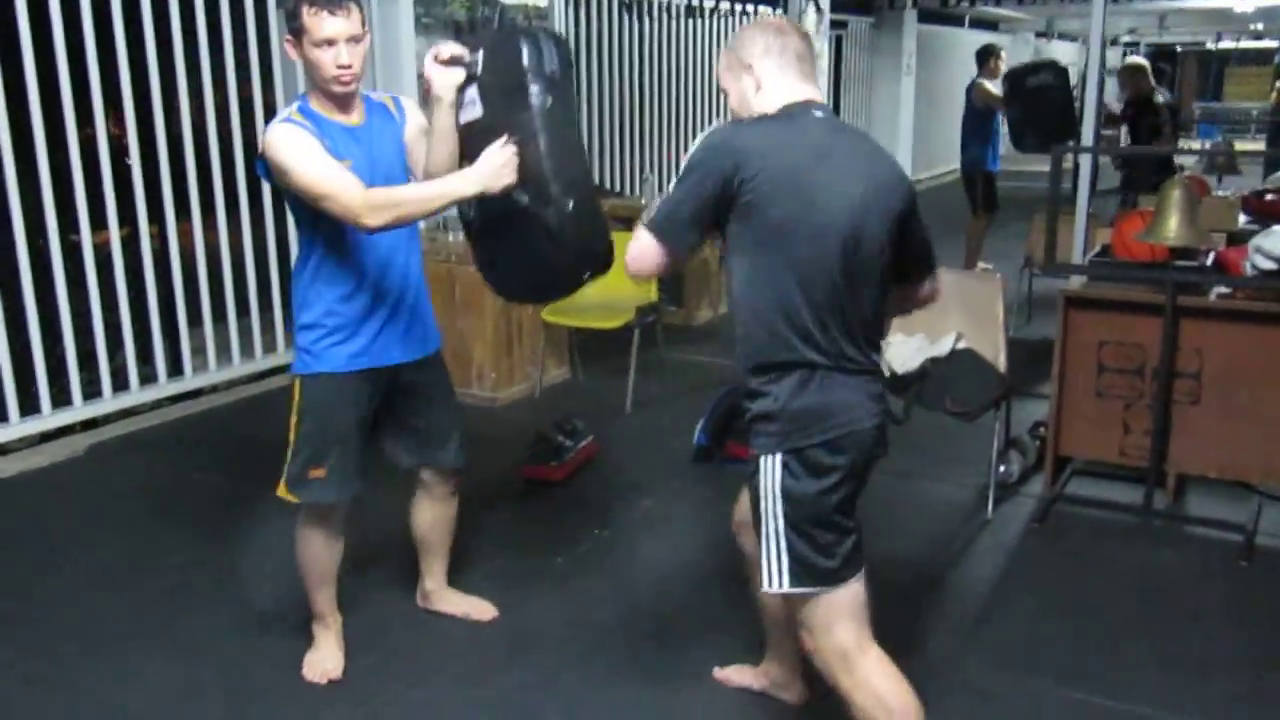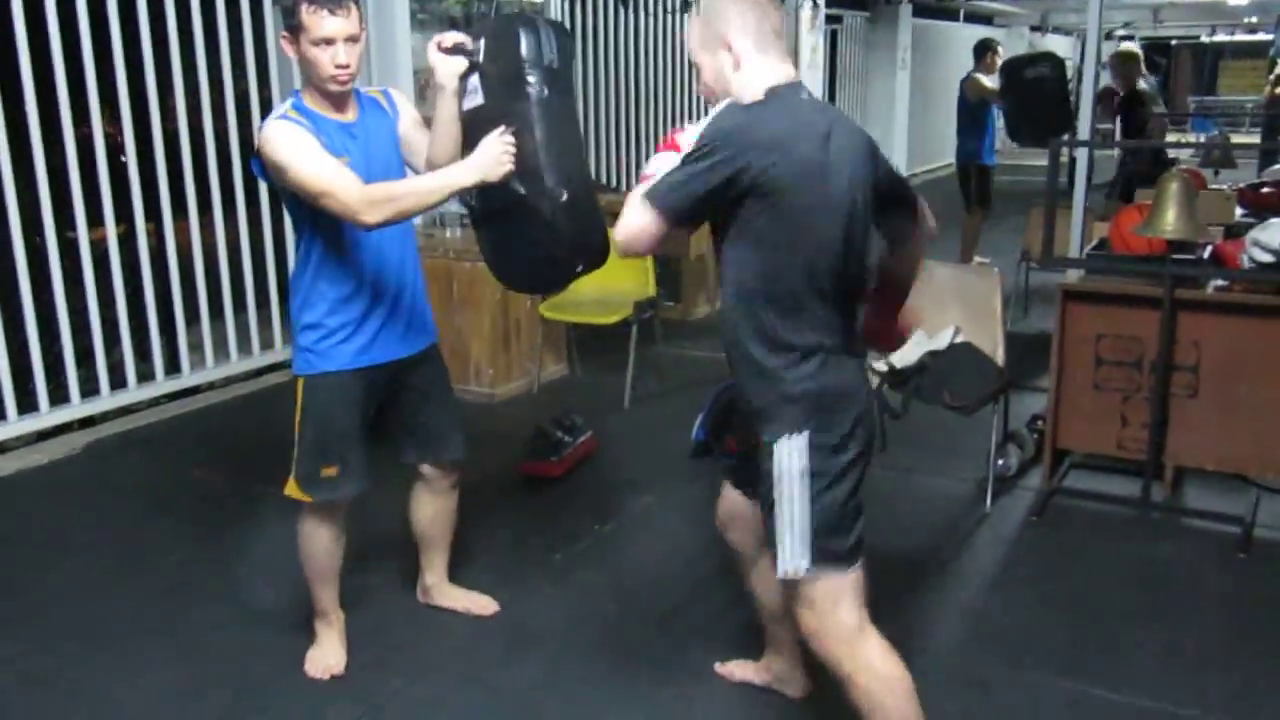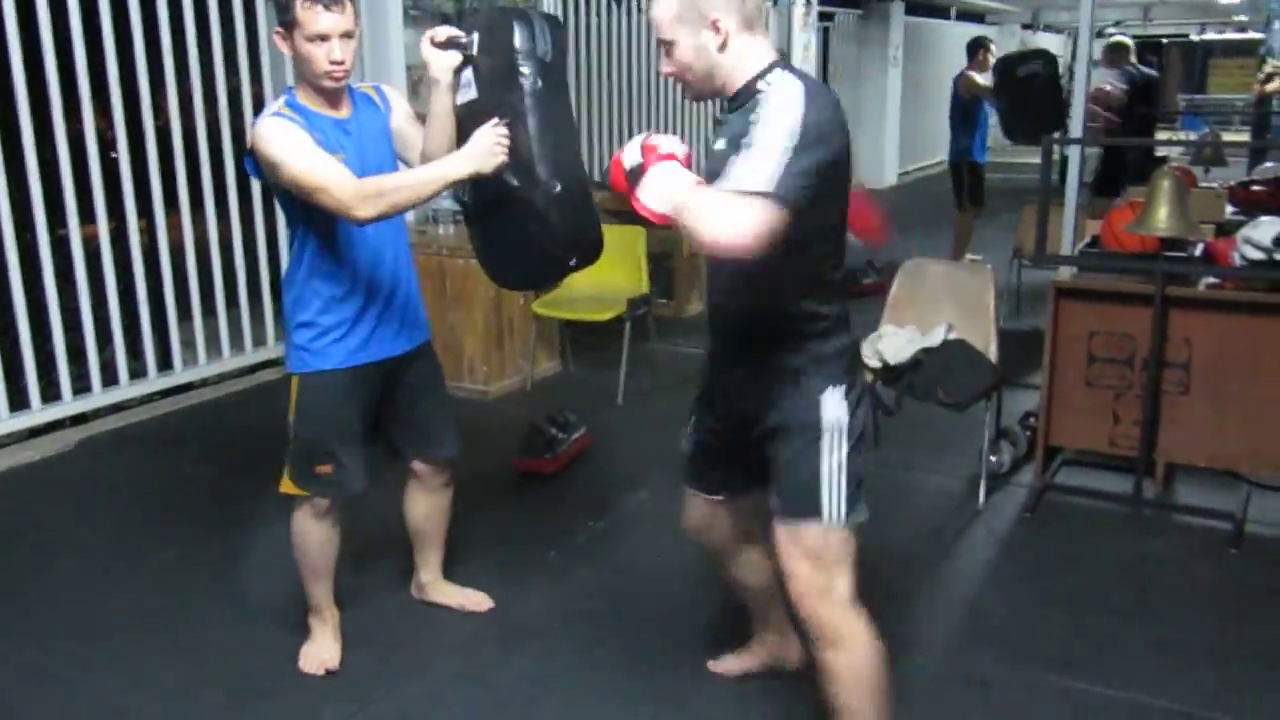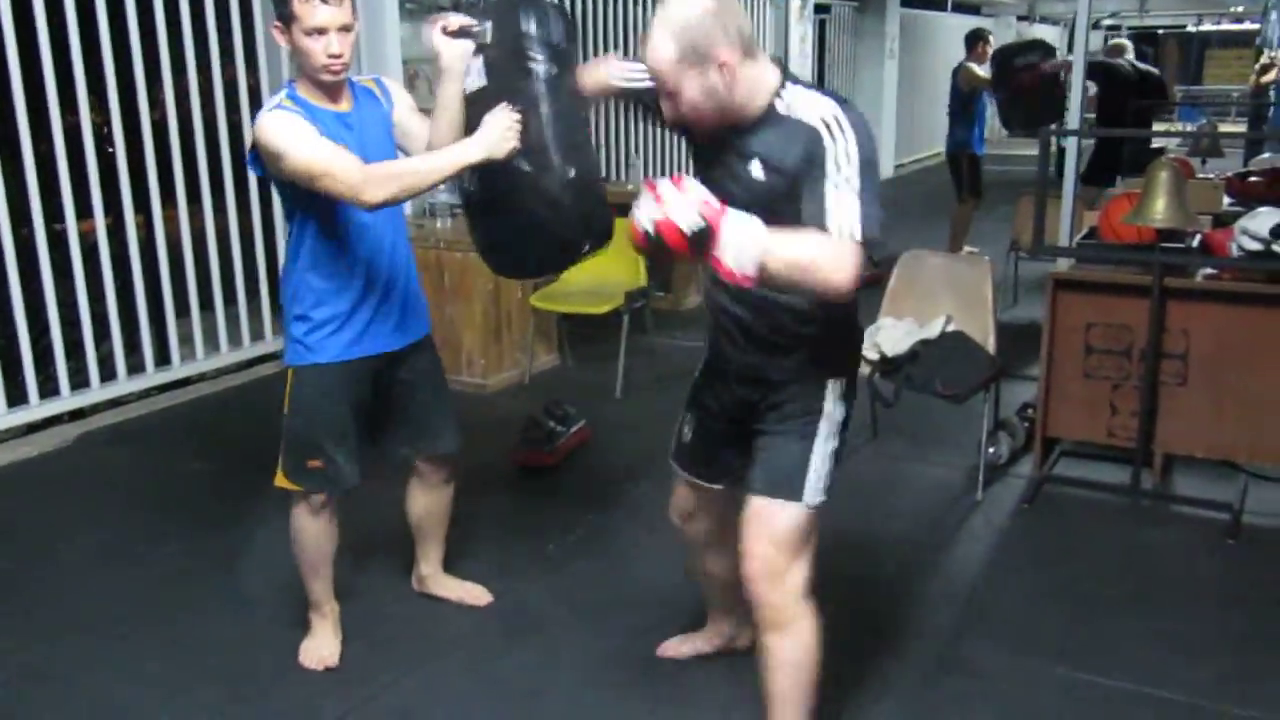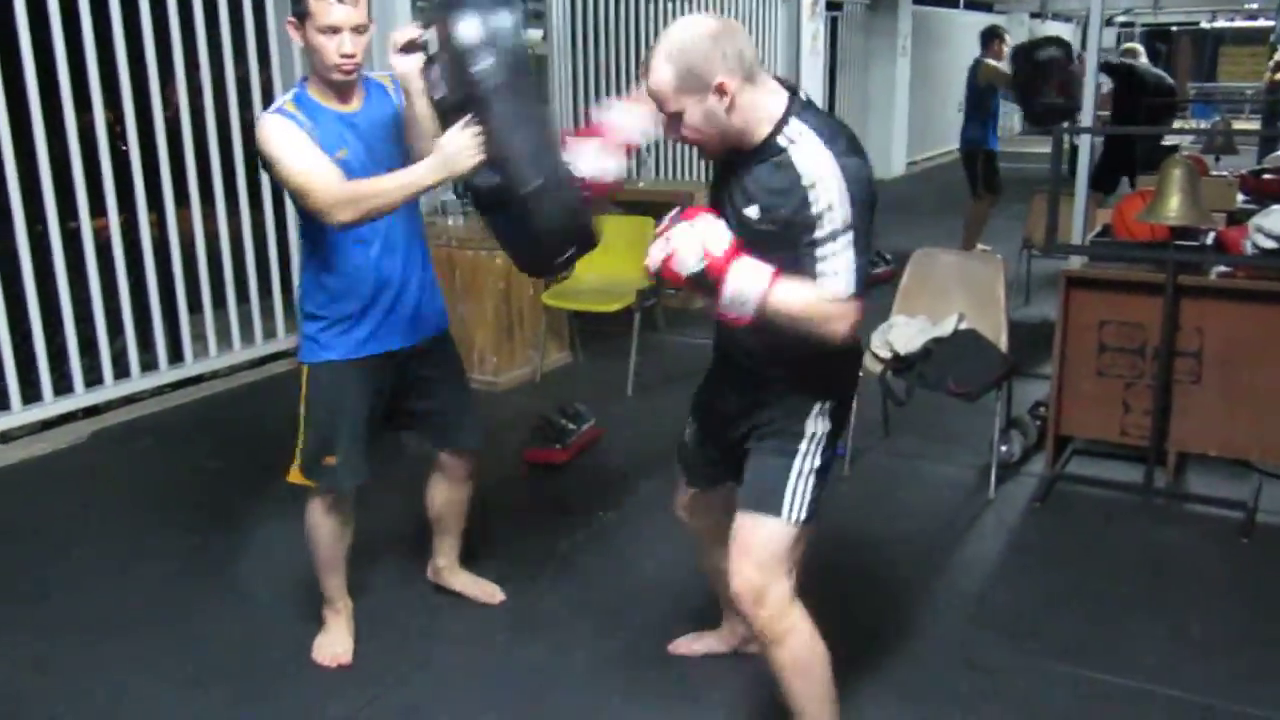
dt=0.1s
person 1, frame 1
left shoulder: (733, 148)
right shoulder: (881, 165)
left elbow: (643, 260)
right elbow: (921, 288)
left wrist: (703, 214)
left hip: (802, 420)
right hip: (856, 406)
left knee: (839, 641)
right knee: (752, 523)
person 1, frame 2
left shoulder: (738, 129)
right shoulder: (847, 136)
left elbow: (632, 235)
right elbow: (917, 230)
left wrist: (667, 168)
left hip: (806, 407)
right hip: (782, 391)
left knee: (836, 627)
right knee: (741, 519)
person 1, frame 3
left shoulder: (793, 105)
right shoulder: (756, 101)
left elbow: (735, 233)
left wrist: (661, 175)
left hip: (806, 380)
right hip: (738, 370)
left knee: (821, 596)
right knee: (711, 517)
right ankle: (772, 639)
person 1, frame 4
left shoulder: (827, 128)
right shoulder: (713, 102)
left elbow: (837, 272)
right elbow: (608, 76)
left wrist: (717, 223)
left hip: (805, 377)
right hip: (730, 362)
left knee: (773, 572)
right knee: (693, 505)
right ankle: (728, 623)
person 1, frame 5
left shoulder: (823, 168)
right shoulder: (730, 118)
left elbow: (837, 318)
left wrist: (725, 267)
left hip: (802, 397)
right hip: (736, 370)
left knee: (760, 586)
right knee: (698, 507)
right ankle: (738, 630)
person 2, frame 1
left shoulder: (398, 113)
right shoulder: (288, 136)
left elbow: (436, 179)
right elbow: (368, 212)
left wrist: (442, 100)
right wrist: (473, 180)
left hip: (412, 337)
right hip: (335, 350)
left knee: (441, 472)
right knee: (324, 498)
left ankle: (434, 586)
right ankle: (326, 624)
person 2, frame 2
left shoulder: (391, 107)
right shoulder: (284, 133)
left elbow: (434, 170)
right elbow: (365, 207)
left wrist: (447, 89)
right wrist: (473, 170)
left hip: (410, 332)
right hip: (335, 348)
left knee: (440, 465)
right knee: (325, 495)
left ankle: (434, 581)
right ankle: (328, 620)
person 2, frame 3
left shoulder: (383, 103)
right shoulder: (277, 130)
left elbow: (428, 166)
right elbow: (359, 202)
left wrist: (442, 84)
right wrist: (466, 162)
left hip: (403, 329)
right hip: (329, 346)
left knee: (434, 463)
right knee: (321, 492)
left ankle: (429, 578)
right ankle: (323, 617)
person 2, frame 4
left shoulder: (382, 95)
right shoulder: (278, 123)
left elbow: (434, 154)
right elbow: (366, 187)
left wrist: (450, 72)
right wrist: (474, 148)
left hip: (403, 325)
right hip: (327, 339)
left knee: (434, 457)
right knee: (317, 486)
left ankle: (431, 570)
right ankle: (323, 611)
person 2, frame 5
left shoulder: (392, 93)
right shoulder: (282, 125)
left elbow: (428, 157)
right elbow: (340, 205)
left wrist: (416, 88)
right wrist: (440, 166)
left hip: (420, 320)
right hip: (341, 336)
left knee: (457, 451)
right knee: (332, 484)
left ankle: (445, 564)
right ankle: (336, 607)
person 3, frame 1
left shoulder: (985, 87)
right shoulder: (981, 87)
left elbow: (1004, 106)
left hip: (983, 162)
right hip: (979, 164)
left knee: (981, 215)
right knee: (983, 216)
left ankle: (971, 263)
right ankle: (969, 268)
person 3, frame 2
left shoulder: (982, 82)
right shoulder: (975, 81)
left elbow: (1001, 98)
left hip: (981, 156)
right hip: (974, 158)
left knee: (977, 210)
right knee: (978, 211)
left ankle: (967, 257)
right ankle: (966, 262)
person 3, frame 3
left shoulder: (975, 80)
right shoulder: (968, 78)
left elbow: (995, 95)
left hip: (973, 153)
right hip: (966, 155)
left knee: (969, 208)
right knee: (970, 208)
left ankle: (959, 255)
right ankle: (957, 260)
person 3, frame 4
left shoulder: (970, 71)
right shoulder: (967, 70)
left elbow: (991, 89)
left hip: (966, 145)
right hip: (965, 146)
left knee: (966, 200)
right knee: (970, 200)
left ankle: (956, 246)
right ankle: (955, 250)
person 3, frame 5
left shoulder: (984, 67)
right shoulder: (987, 66)
left elbow: (1008, 88)
right elbow: (1014, 83)
left hip: (979, 141)
right hip: (979, 143)
left knee: (981, 197)
right knee: (987, 196)
left ankle: (969, 244)
right ankle: (968, 248)
